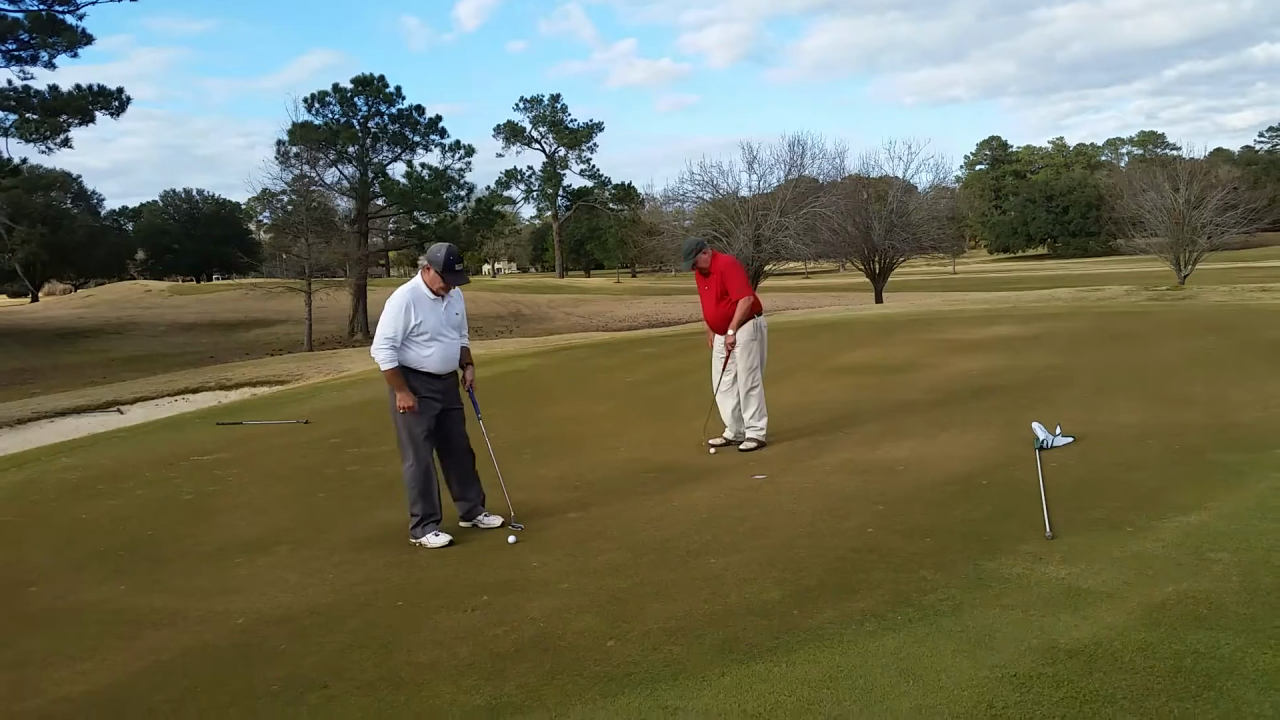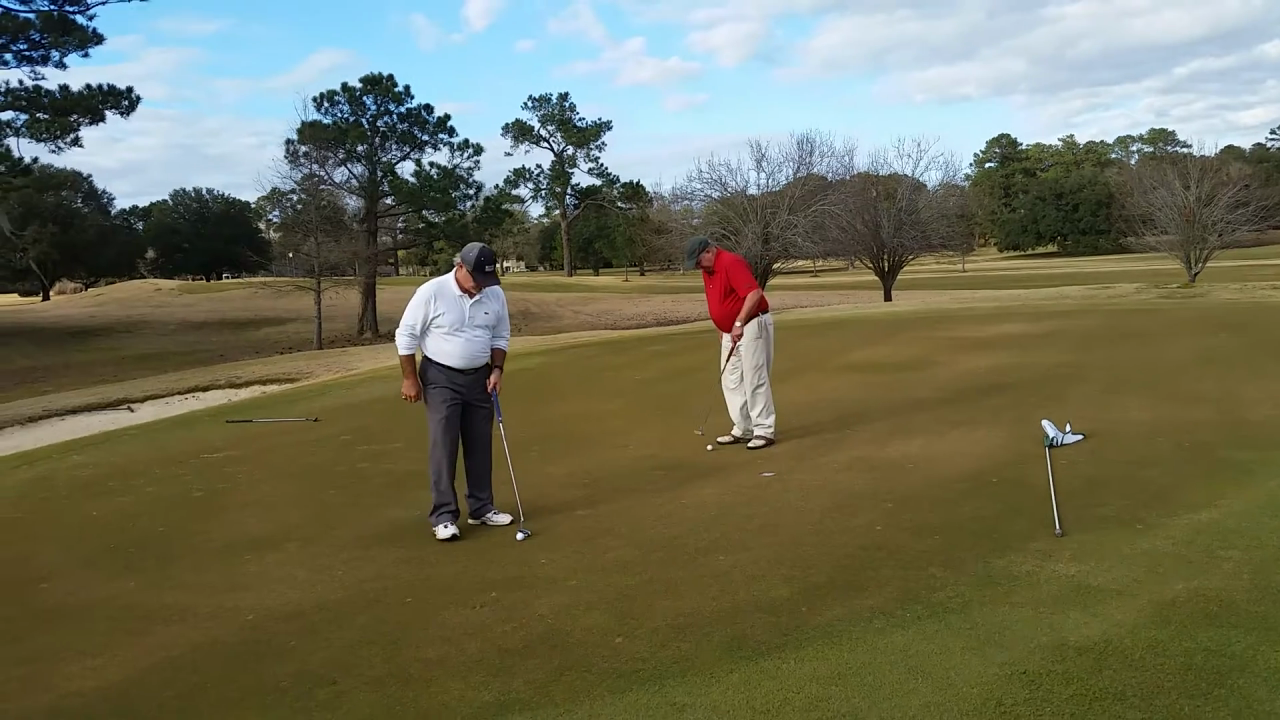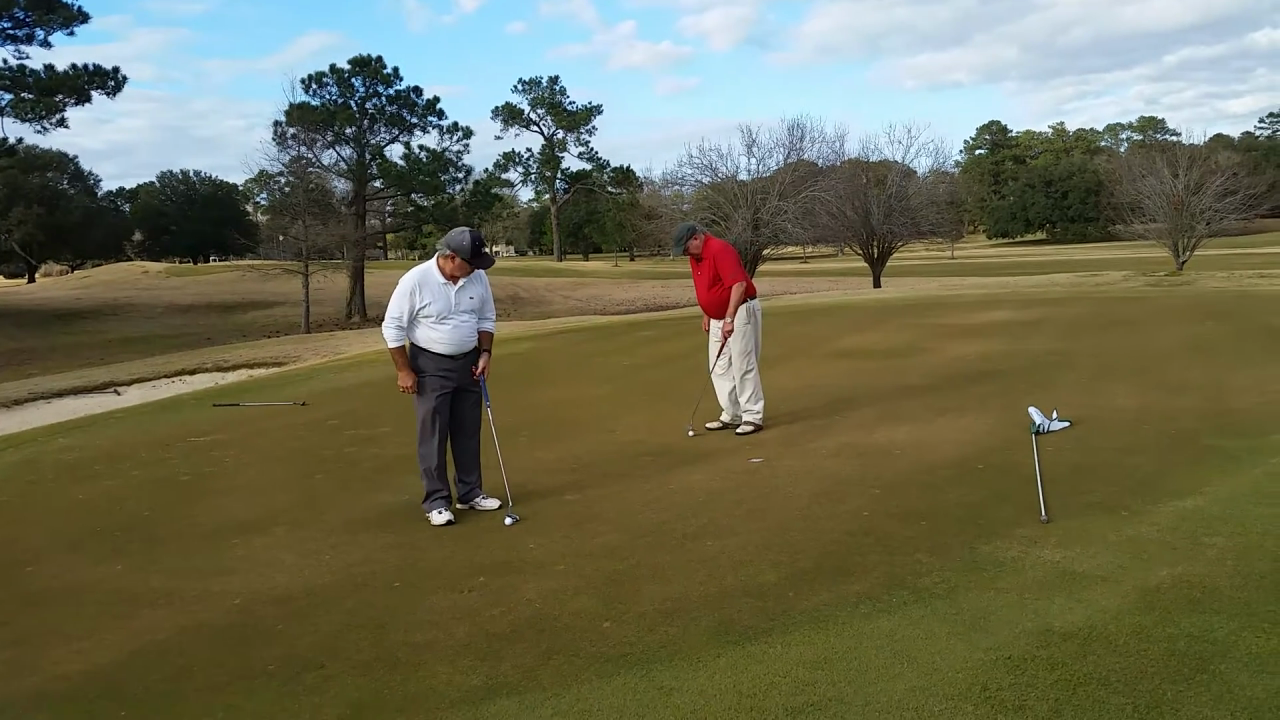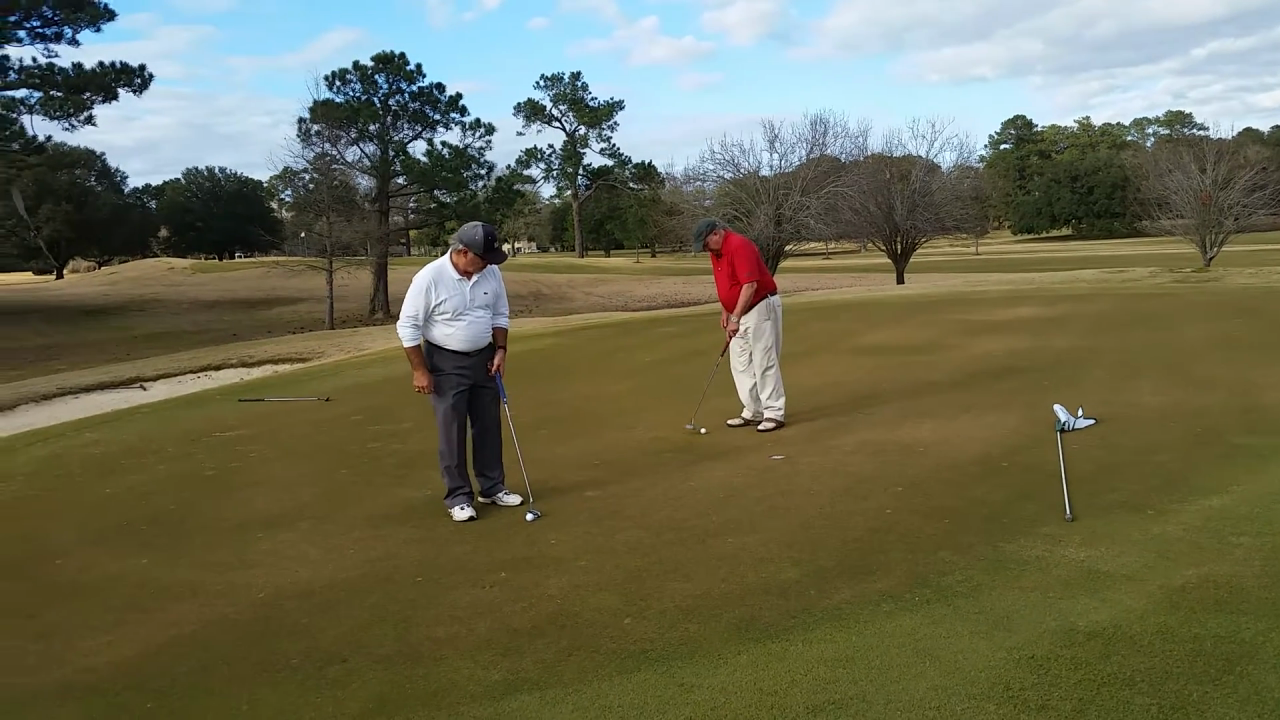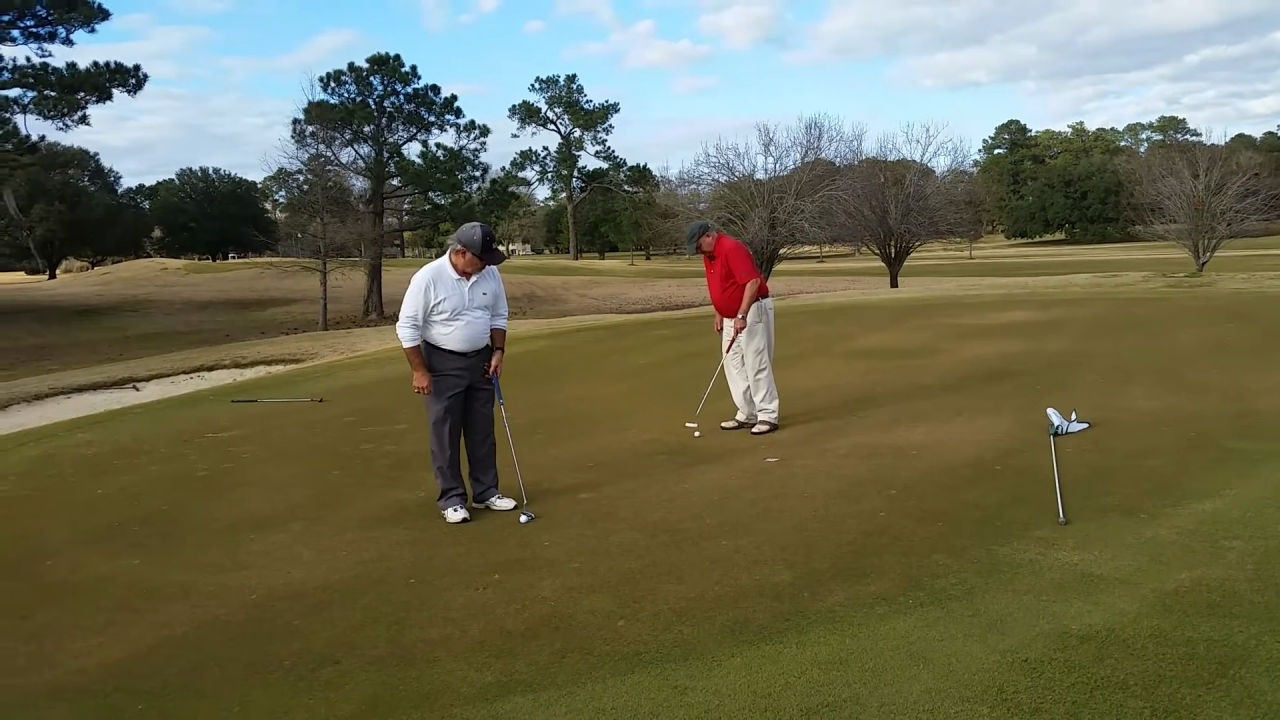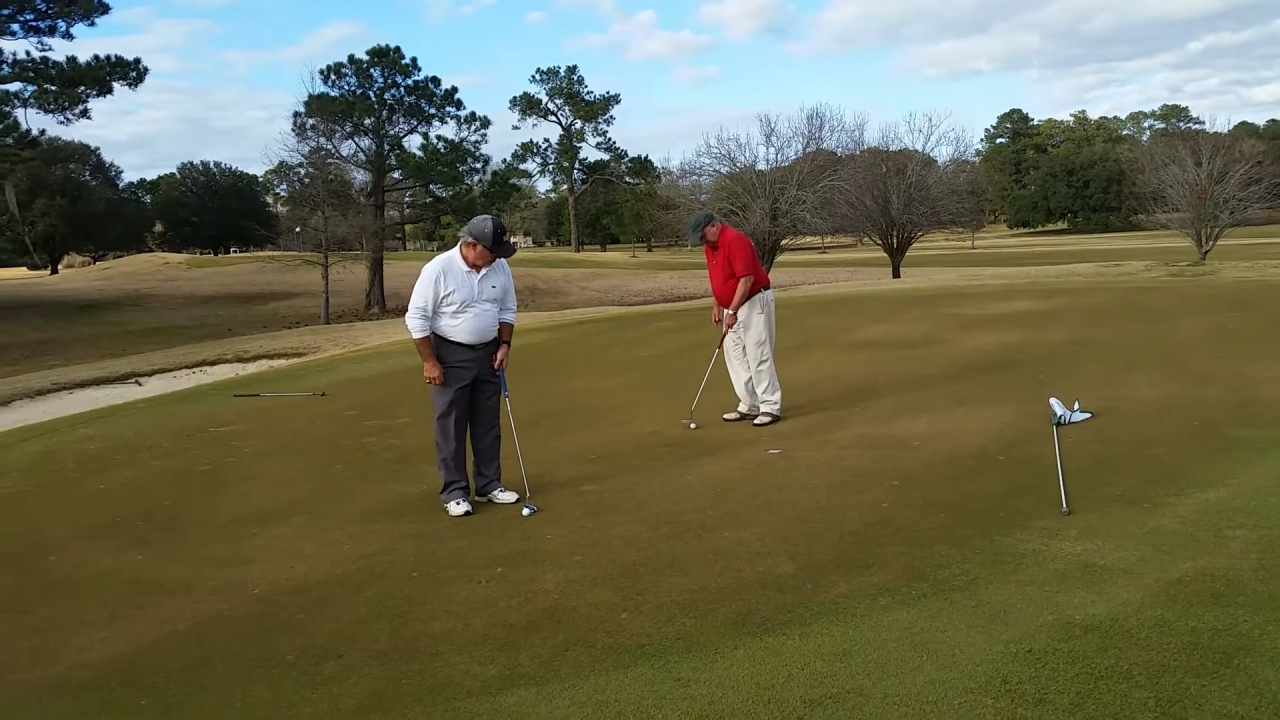
dt=0.4s
person 1, frame 1
left shoulder: (454, 295)
right shoulder: (404, 299)
right elbow: (383, 350)
left wrist: (467, 366)
right wrist: (402, 391)
left hip: (447, 382)
right hip: (415, 384)
left knee: (459, 450)
right knee: (419, 457)
left ankle: (471, 510)
right ankle: (423, 526)
person 1, frame 2
left shoulder: (495, 295)
right shoulder: (432, 292)
left elbow: (500, 337)
right elbow: (406, 336)
left wrist: (496, 370)
right wrist: (410, 378)
left hip: (478, 378)
right hip: (441, 378)
left knee: (480, 446)
right knee: (443, 445)
left ankle: (481, 508)
right ankle: (443, 515)
person 1, frame 3
left shoulder: (478, 277)
right shoulder: (415, 281)
left elbow: (486, 318)
right elbow: (393, 327)
left wrist: (485, 353)
right wrist: (404, 370)
left hip: (468, 362)
right hip: (430, 365)
left knee: (469, 430)
right knee: (433, 433)
left ankle: (470, 492)
right ankle: (436, 500)
person 1, frame 4
left shoulder: (491, 273)
right shoulder: (429, 278)
left elbow: (500, 314)
right elbow: (408, 326)
left wrist: (500, 350)
right wrist: (419, 370)
left hip: (483, 359)
right hip: (446, 363)
left knee: (489, 425)
right knee: (452, 431)
left ankle: (492, 487)
right ankle: (458, 496)
person 1, frame 5
left shoulder: (490, 274)
right shoulder: (428, 278)
left elbow: (498, 316)
right elbow: (407, 327)
left wrist: (498, 351)
right wrist: (419, 370)
left hip: (480, 360)
right hip: (443, 364)
left knee: (483, 430)
right knee: (445, 433)
left ankle: (486, 491)
right ankle: (451, 498)
person 1, frame 6
left shoulder: (500, 267)
right shoulder: (438, 269)
left elbow: (507, 309)
right elbow: (417, 318)
left wrist: (504, 345)
right wrist: (429, 361)
left hip: (487, 353)
right hip: (451, 355)
left knee: (488, 422)
right knee: (450, 425)
left ankle: (488, 484)
right ankle: (454, 491)
person 2, frame 1
left shoulder: (728, 265)
right shoulder: (700, 272)
left elbow: (746, 300)
left wrist: (731, 331)
right wrist: (710, 330)
left hip: (745, 329)
right hip: (722, 335)
left knee: (748, 382)
right knee: (723, 384)
left ankle: (756, 433)
right ankle: (735, 432)
person 2, frame 2
left shoulder: (732, 263)
right shoulder: (708, 270)
left elbow: (755, 293)
left wrist: (739, 323)
right wrist: (724, 328)
left hip: (752, 326)
right hip: (731, 332)
left knee: (755, 380)
right knee: (732, 382)
left ankle: (764, 431)
right ankle: (743, 429)
person 2, frame 3
left shoulder: (720, 250)
right shoulder: (695, 256)
left elbow: (739, 284)
left wrist: (730, 319)
right wrist: (706, 314)
left hip: (740, 313)
right hip: (717, 318)
left knee: (743, 365)
right knee: (720, 368)
left ankle: (753, 417)
right ankle: (732, 415)
person 2, frame 4
left shoulder: (740, 246)
right shoulder: (716, 252)
left elbow: (750, 285)
left wrist: (735, 319)
right wrist: (726, 311)
left hip: (761, 308)
right hip: (740, 313)
left knee: (764, 362)
right knee: (741, 364)
left ankle: (774, 413)
right ankle: (753, 412)
person 2, frame 5
left shoulder: (732, 248)
right shoulder: (709, 254)
left elbow: (753, 282)
left wrist: (741, 316)
right wrist: (719, 313)
left hip: (752, 312)
right hip: (731, 317)
left knee: (757, 364)
right knee: (734, 366)
left ankle: (768, 416)
right ankle: (747, 414)
person 2, frame 6
left shoulder: (735, 240)
right shoulder: (710, 245)
left elbow: (747, 278)
left wrist: (732, 311)
right wrist: (717, 305)
left hip: (754, 302)
right hip: (732, 307)
left knee: (759, 355)
right knee: (735, 357)
left ankle: (770, 407)
right ankle: (749, 405)
